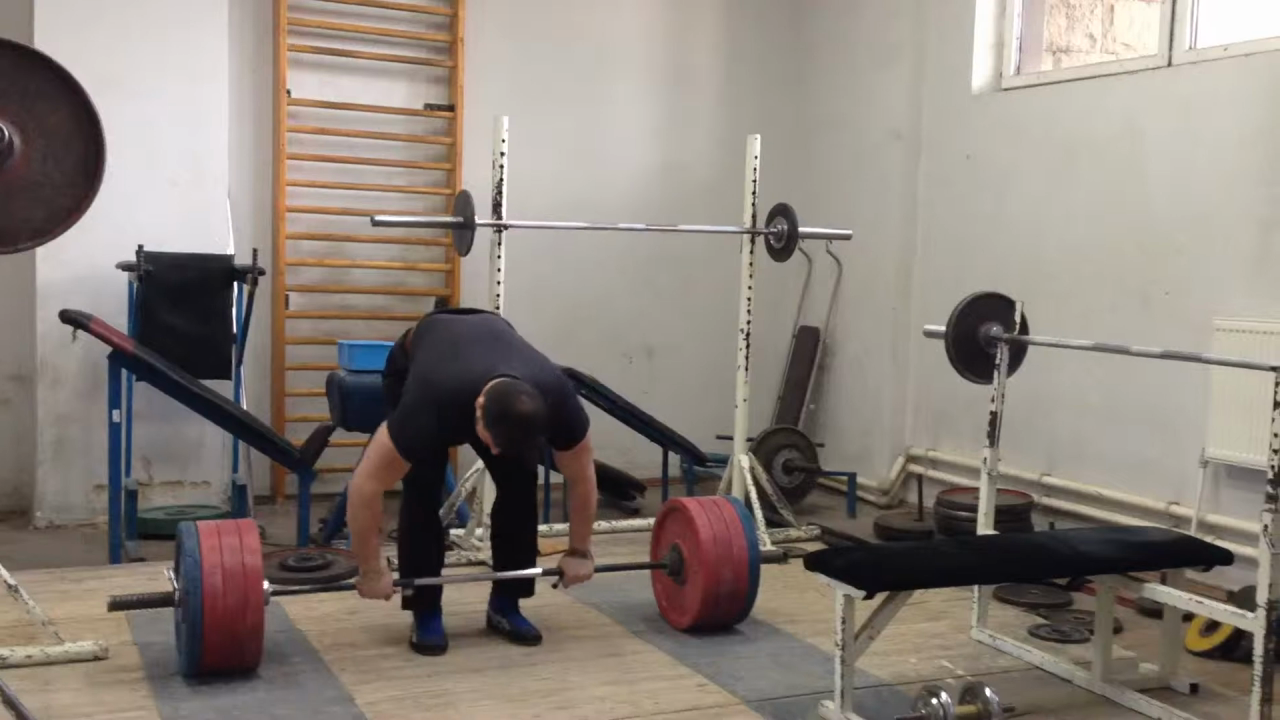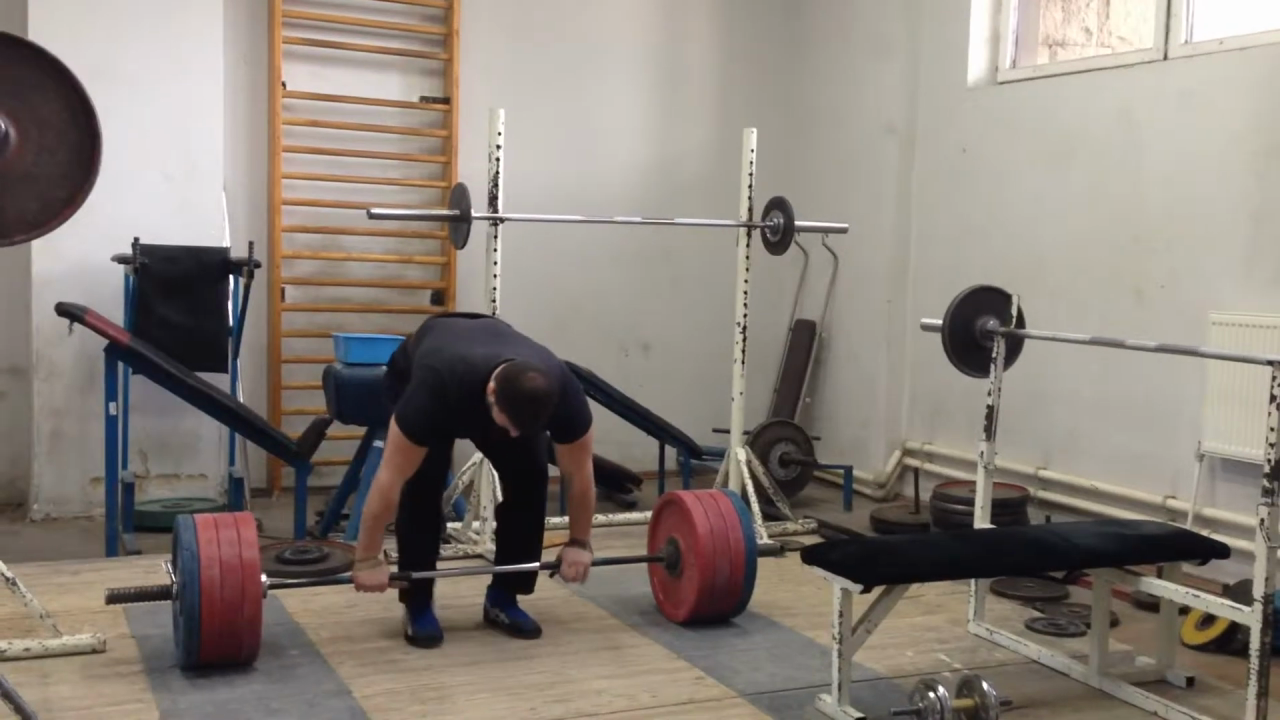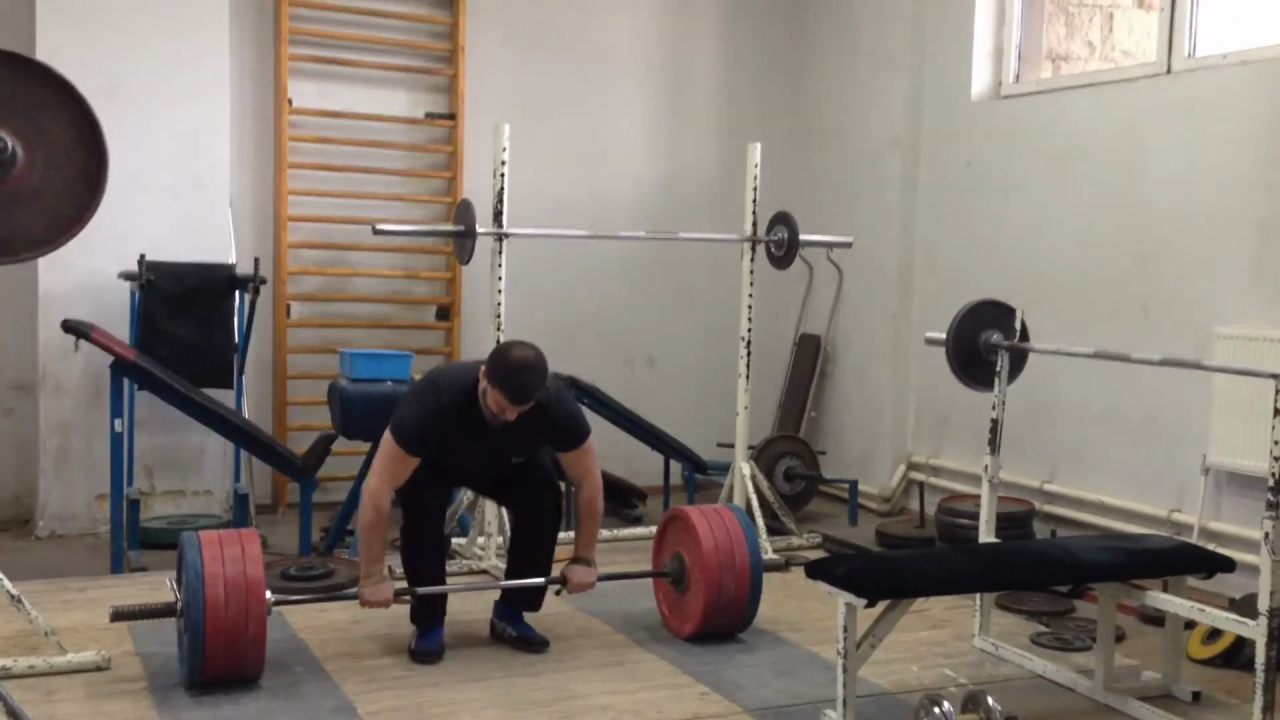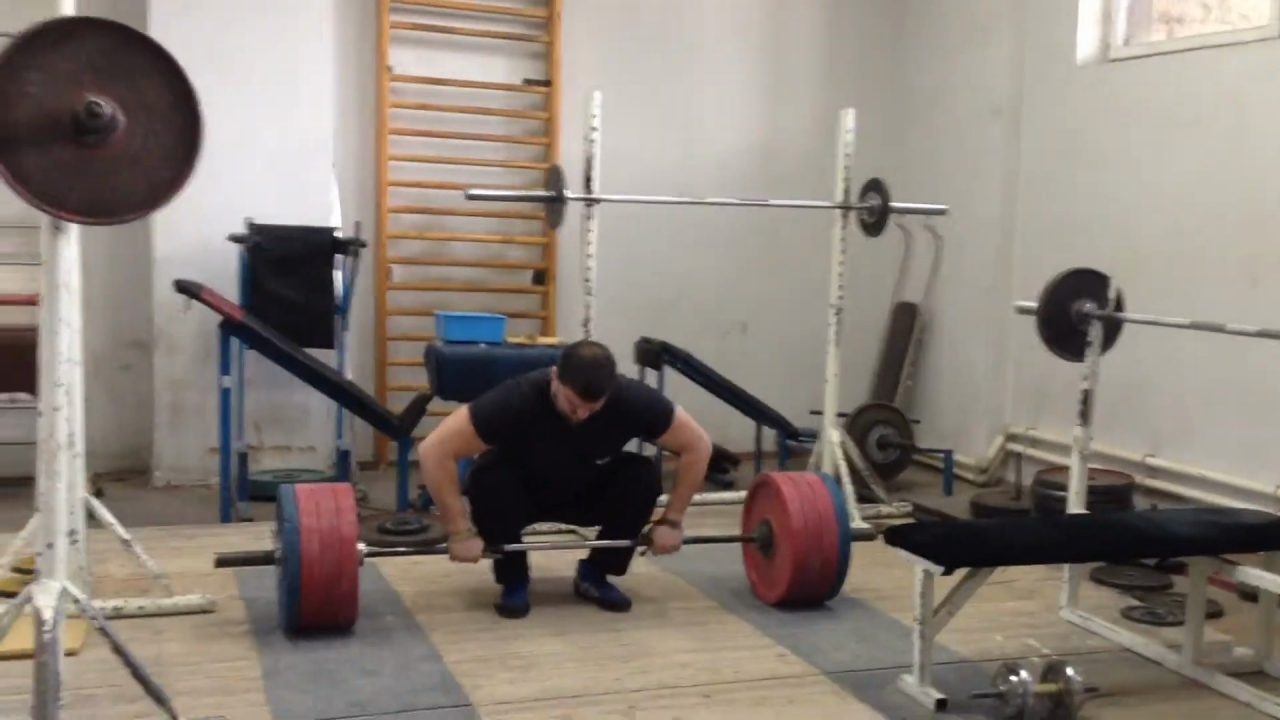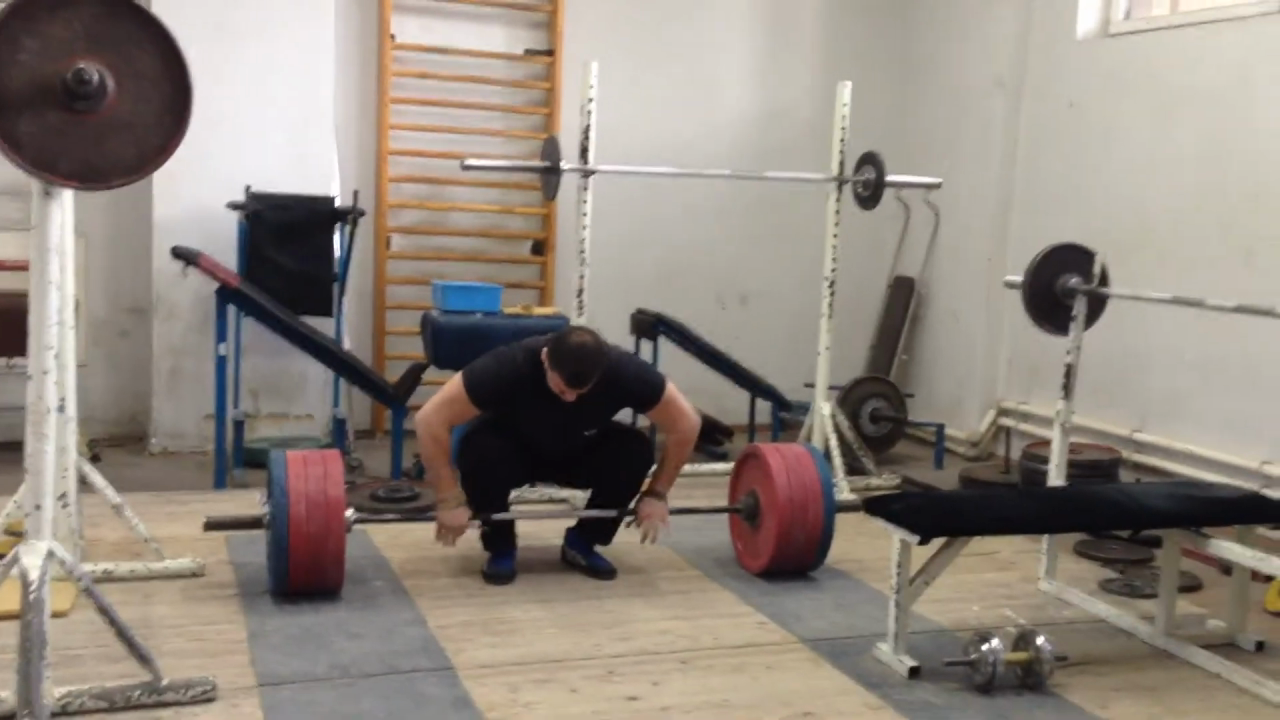
dt=0.7s
person 1, frame 1
left shoulder: (556, 400)
right shoulder: (430, 404)
left elbow: (582, 477)
right elbow: (364, 485)
left wrist: (579, 552)
right wrist: (369, 571)
right hip: (413, 363)
left knee: (520, 482)
right knee: (423, 489)
left ankle: (505, 604)
right ankle: (425, 612)
person 1, frame 2
left shoulder: (563, 393)
right shoulder: (436, 387)
left elbow: (579, 474)
right elbow: (390, 478)
left wrist: (580, 543)
right wrist: (368, 559)
right hip: (414, 370)
left knee: (530, 478)
right knee: (425, 483)
left ankle: (503, 597)
right ankle: (418, 605)
person 1, frame 3
left shoulder: (556, 405)
right shoulder: (437, 397)
left elbow: (589, 481)
right elbow: (378, 487)
left wrist: (584, 559)
right wrist: (373, 576)
right hip: (433, 461)
left knee: (544, 504)
right knee: (423, 511)
left ankle: (510, 613)
right ankle: (428, 623)
person 1, frame 4
left shoulder: (632, 400)
right shoulder: (518, 398)
left elbow: (698, 445)
right elbow: (433, 451)
left wrist: (671, 521)
right wrist: (460, 533)
left hip: (587, 493)
right hip: (521, 493)
left knee: (644, 478)
right knee: (489, 484)
left ankle: (594, 574)
right ankle: (513, 580)
person 1, frame 5
left shoulder: (625, 371)
right shoulder: (509, 366)
left elbow: (686, 423)
right elbow: (430, 419)
left wrist: (657, 494)
right wrist: (449, 501)
left hip: (579, 454)
right hip: (512, 451)
left knee: (636, 450)
right knee: (479, 451)
left ankle: (581, 543)
right ankle: (500, 547)
